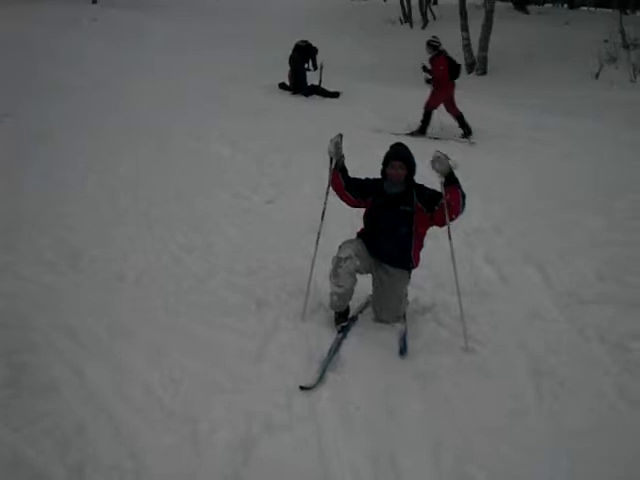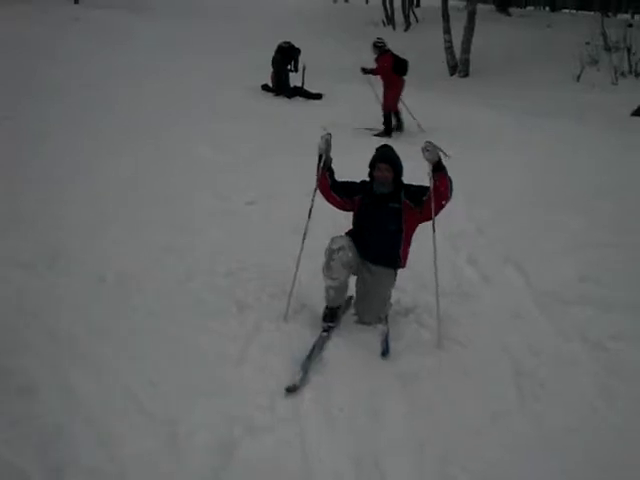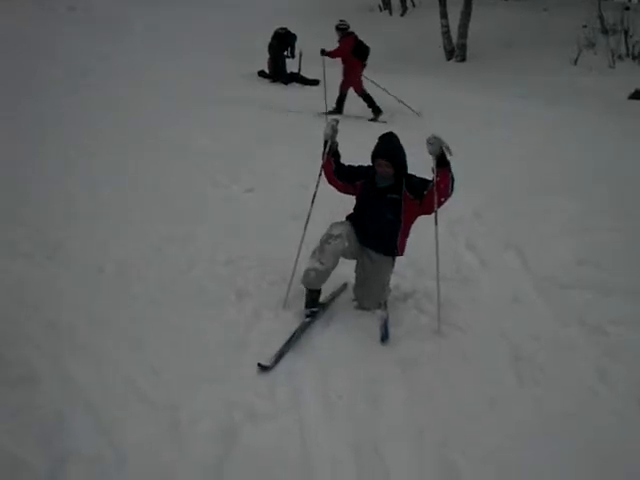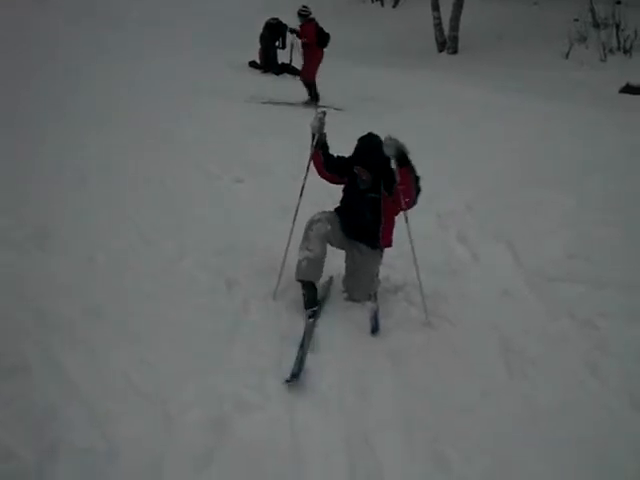
dt=0.4s
person 1, frame 1
left shoulder: (421, 197)
right shoulder: (374, 189)
left elbow: (452, 209)
right elbow: (346, 189)
left wrist: (447, 177)
right wrist: (337, 164)
left hip: (396, 266)
right hip: (367, 251)
left knee: (387, 318)
right knee: (346, 256)
left ankle: (395, 301)
right ankle: (340, 309)
person 1, frame 2
left shoulder: (409, 197)
right shoulder: (361, 191)
left elbow: (440, 196)
right elbow: (332, 191)
left wrist: (436, 165)
right wrist: (325, 162)
left hip: (382, 267)
right hip: (356, 252)
left knee: (369, 319)
right knee: (338, 248)
right ankle: (333, 304)
person 1, frame 3
left shoulder: (410, 188)
right shoulder: (365, 177)
left elbow: (440, 193)
right elbow: (337, 175)
left wrist: (440, 161)
right wrist: (330, 147)
left hip: (381, 253)
right hip: (354, 236)
left knee: (368, 304)
right knee: (336, 236)
left ankle: (375, 291)
right ankle: (312, 288)
person 1, frame 4
left shoulder: (390, 183)
right shoulder: (351, 171)
left elbow: (409, 195)
right elbow: (326, 167)
left wrist: (401, 159)
right wrist: (319, 138)
left hip: (368, 244)
right hip: (342, 228)
left knee: (358, 296)
right knee: (318, 224)
left ankle: (366, 285)
right ankle: (308, 284)
